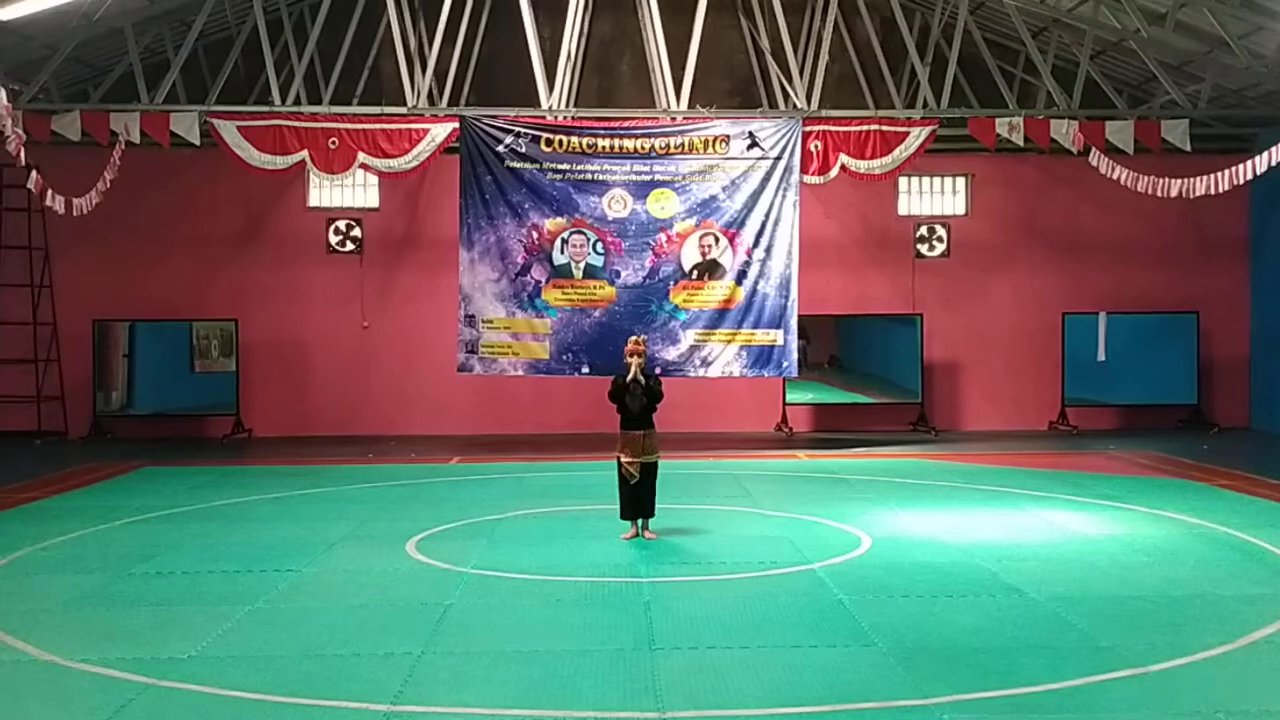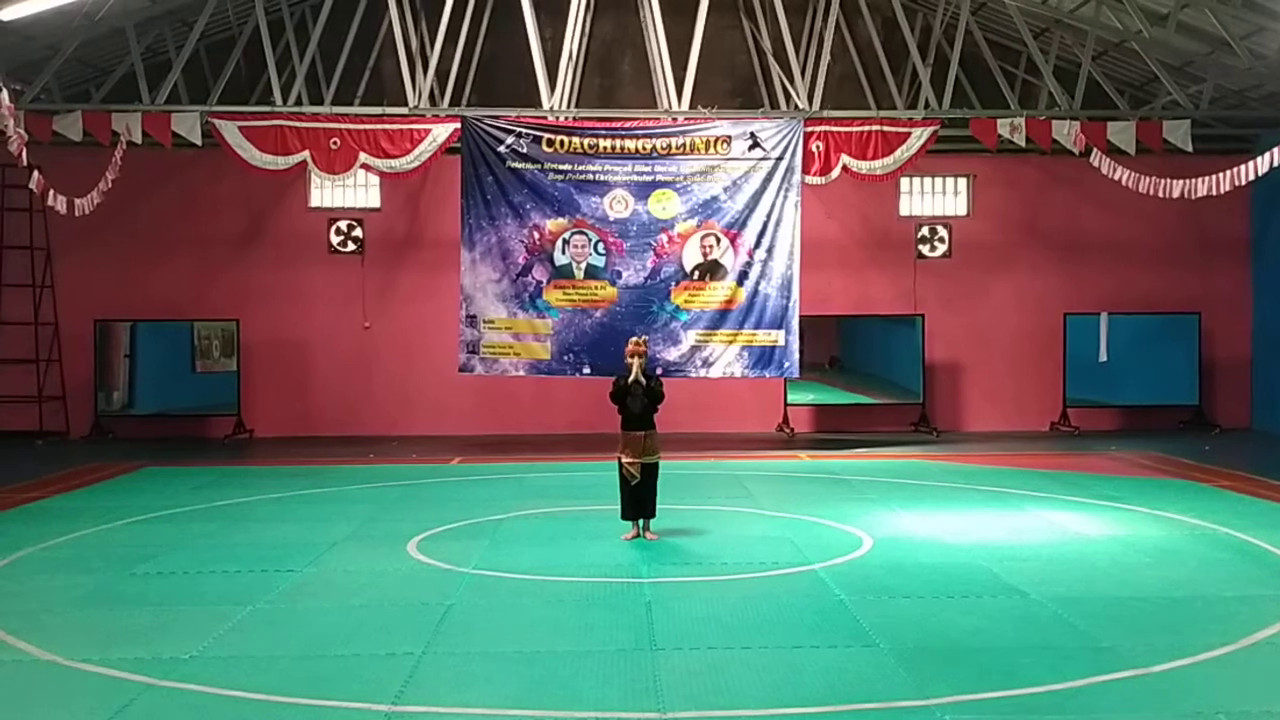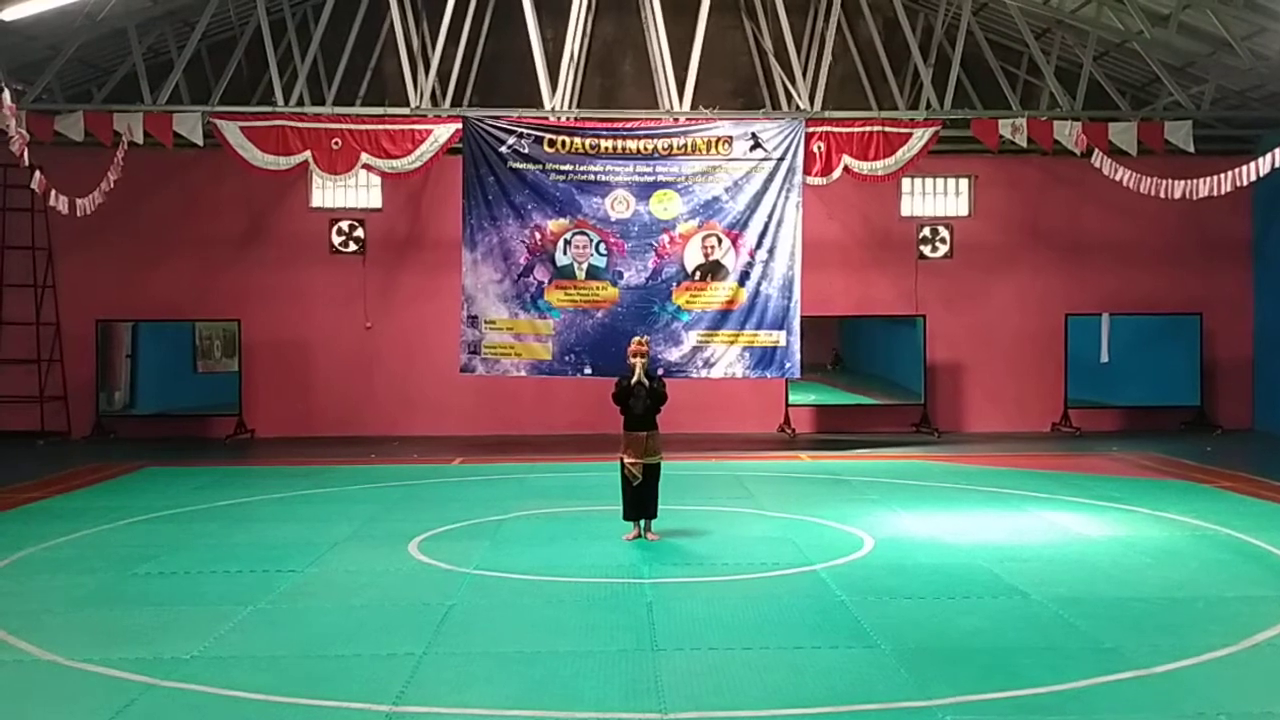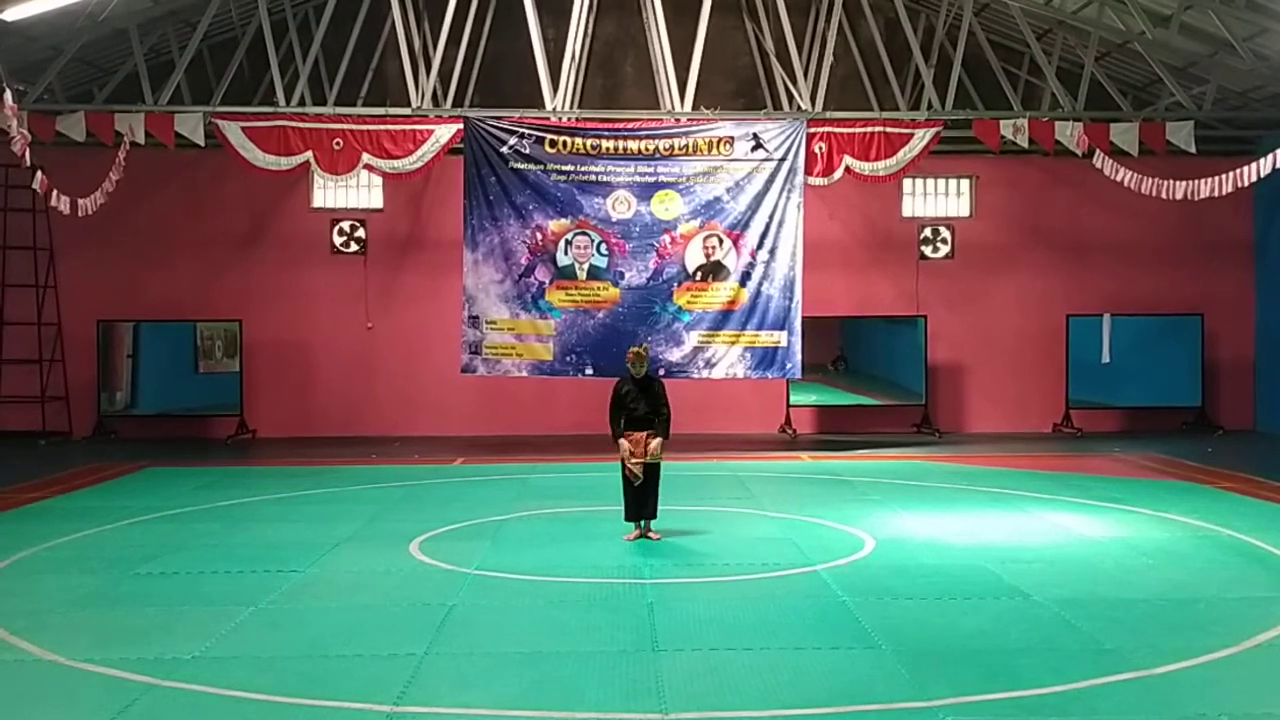
dt=0.5s
person 1, frame 1
left shoulder: (652, 379)
right shoulder: (619, 380)
left elbow: (657, 397)
right elbow: (613, 397)
left wrist: (641, 379)
right wrist: (629, 377)
left hip: (647, 435)
right hip: (627, 436)
left knee: (647, 482)
right knee: (627, 481)
left ankle: (645, 526)
right ankle: (633, 526)
person 1, frame 2
left shoulder: (653, 380)
right shoulder: (621, 380)
left elbow: (658, 398)
right elbow: (615, 398)
left wrist: (642, 380)
right wrist: (631, 379)
left hip: (648, 436)
right hip: (628, 436)
left knee: (648, 482)
right knee: (628, 482)
left ankle: (647, 527)
right ankle: (634, 527)
person 1, frame 3
left shoulder: (656, 381)
right shoulder: (623, 381)
left elbow: (661, 400)
right elbow: (618, 399)
left wrist: (645, 381)
right wrist: (634, 380)
left hip: (650, 436)
right hip: (630, 437)
left knee: (650, 483)
right knee: (630, 482)
left ankle: (648, 527)
right ankle: (635, 527)
person 1, frame 4
left shoulder: (656, 384)
right shoulder: (621, 385)
left elbow: (664, 413)
right elbow: (614, 415)
left wrist: (660, 438)
right wrist: (620, 439)
left hip: (651, 438)
right hip: (629, 439)
left knee: (650, 484)
right knee: (631, 484)
left ankle: (648, 526)
right ankle: (636, 527)
